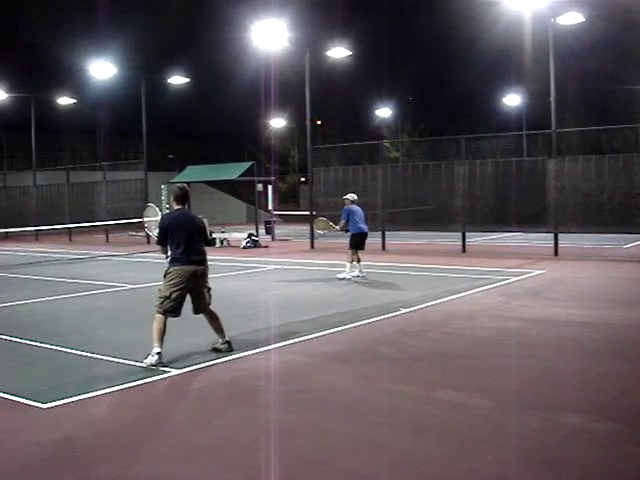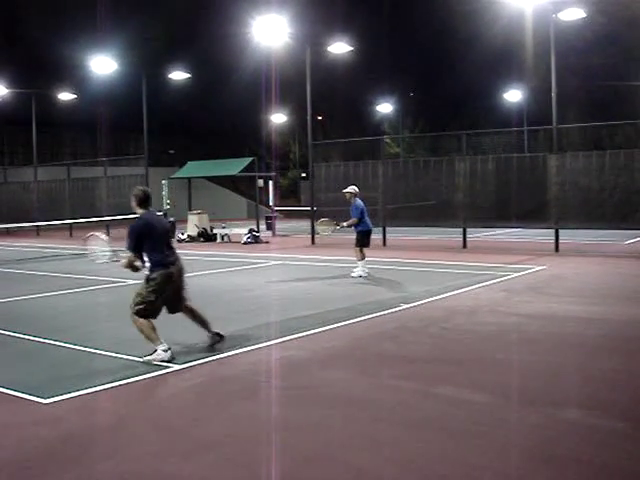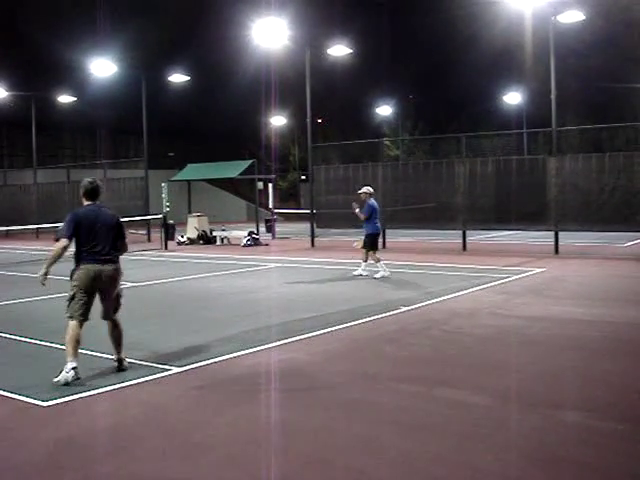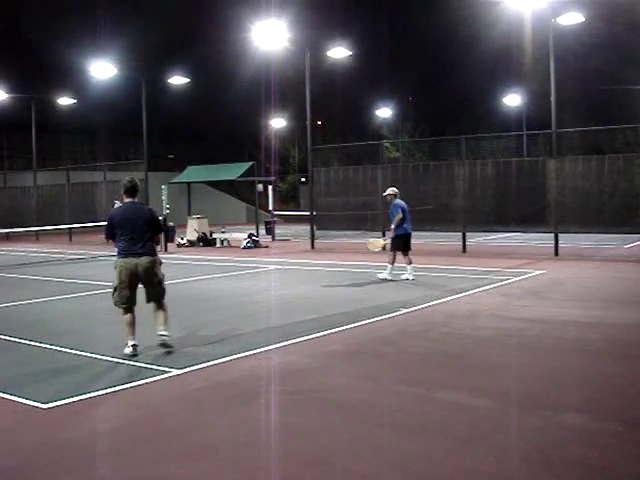
dt=1s
person 1, frame 1
left shoulder: (166, 219)
right shoulder: (198, 220)
left elbow: (164, 250)
left hip: (179, 268)
right hip: (200, 267)
left knee: (161, 312)
right knee: (205, 308)
left ankle: (156, 352)
right ankle: (224, 341)
person 1, frame 2
left shoulder: (137, 225)
right shoulder: (161, 220)
left elbow: (134, 256)
left wrist: (128, 264)
right wrist: (142, 262)
left hip: (159, 273)
right hip: (175, 267)
left knee: (138, 314)
right knee: (182, 305)
left ankle: (162, 349)
right ankle: (213, 333)
person 1, frame 3
left shoulder: (76, 216)
right shoulder: (112, 216)
left elbow: (63, 244)
right elbow: (123, 248)
left wrist: (46, 268)
left hip: (86, 269)
right hip: (111, 269)
left knee: (75, 320)
right knee: (111, 317)
left ankle: (71, 368)
right ankle: (120, 359)
person 1, frame 4
left shoulder: (114, 214)
right shoulder: (149, 212)
left elbow: (113, 240)
right elbow: (157, 240)
left hip: (125, 261)
right hip: (148, 259)
left knee: (127, 307)
right knee: (158, 300)
left ankle: (132, 343)
right ankle: (162, 334)
